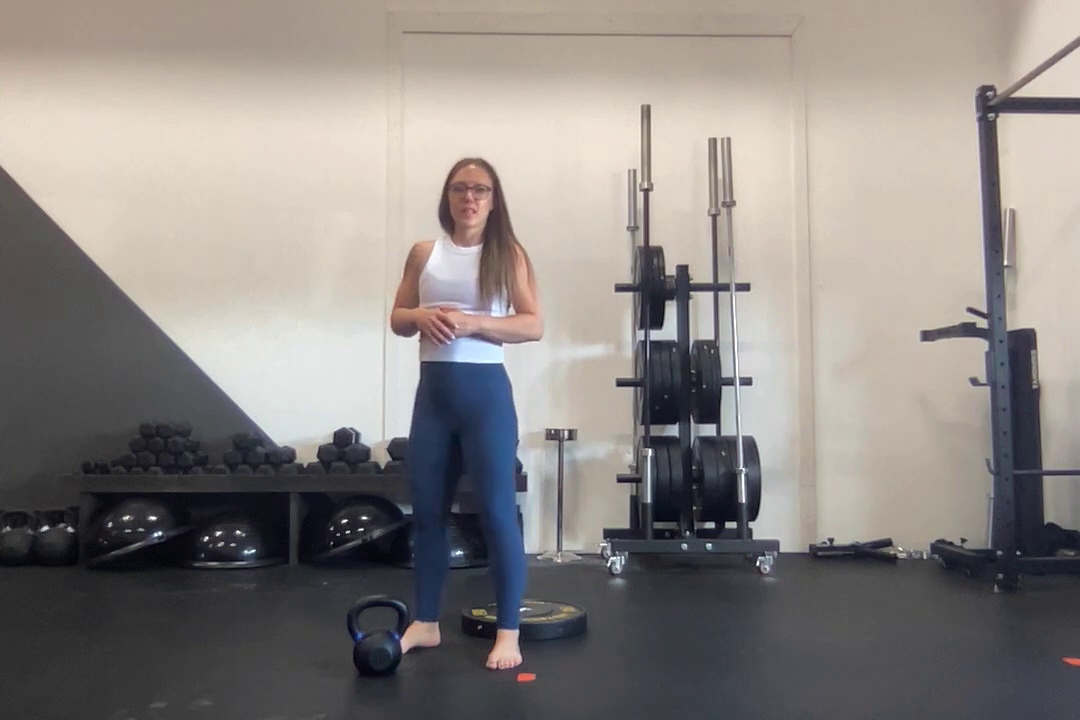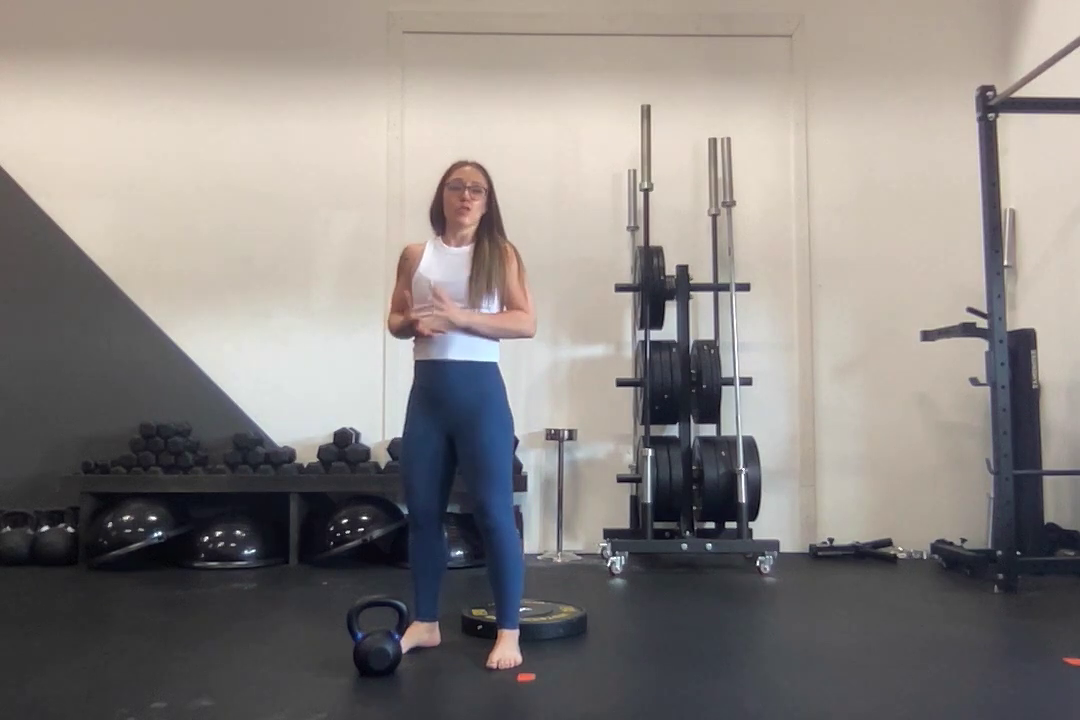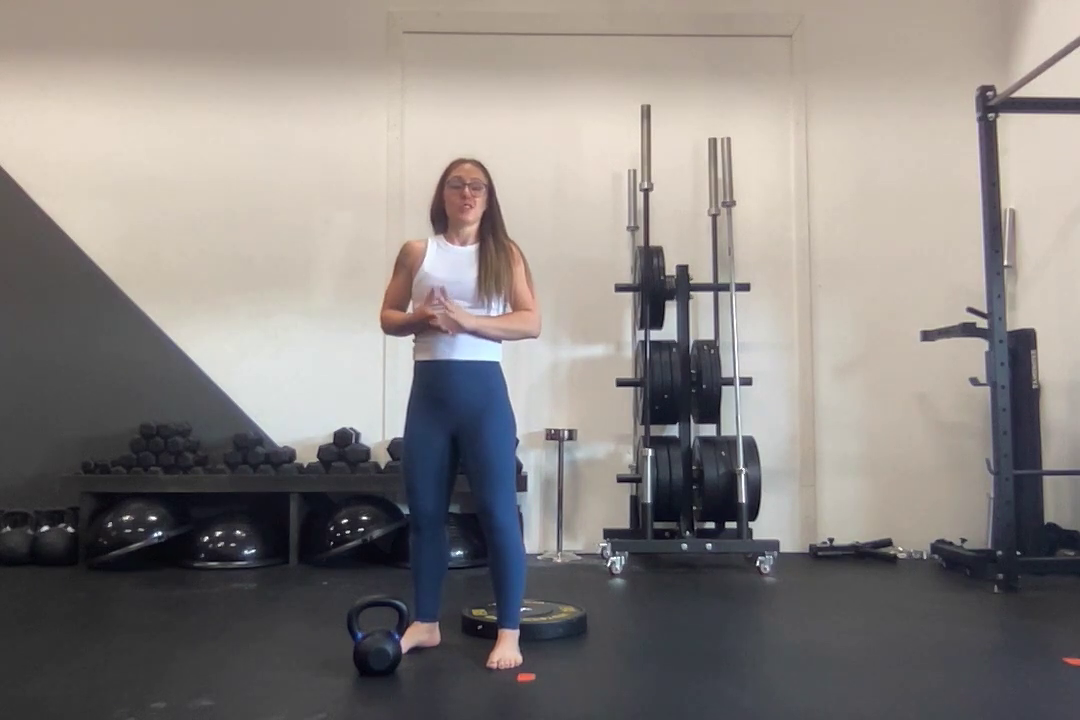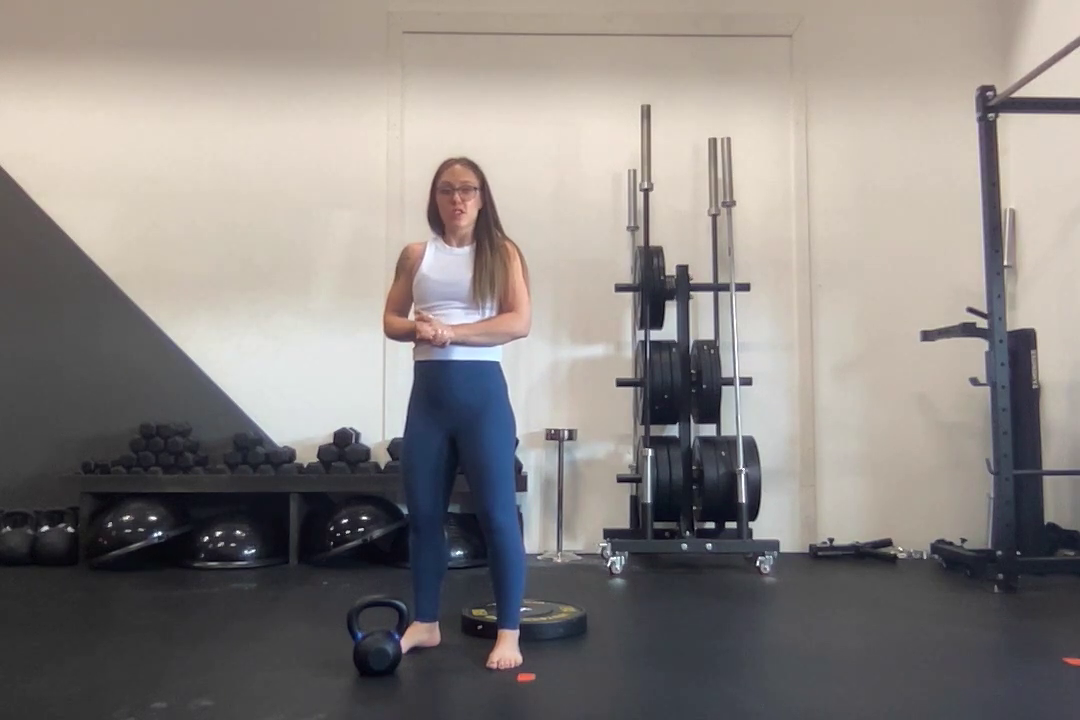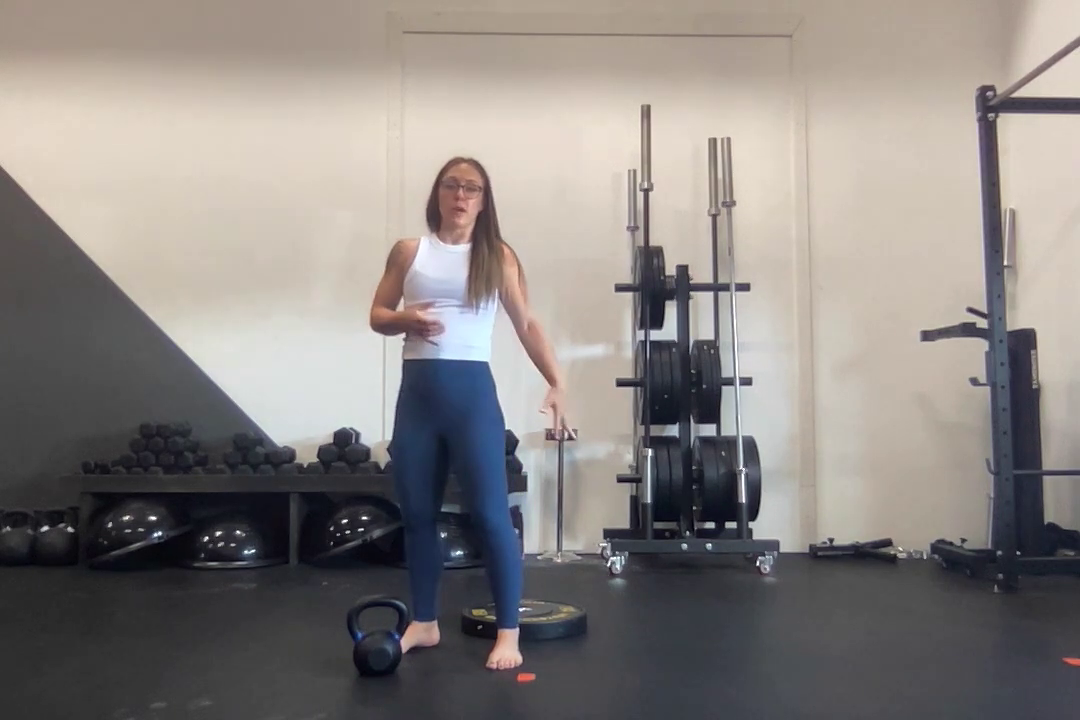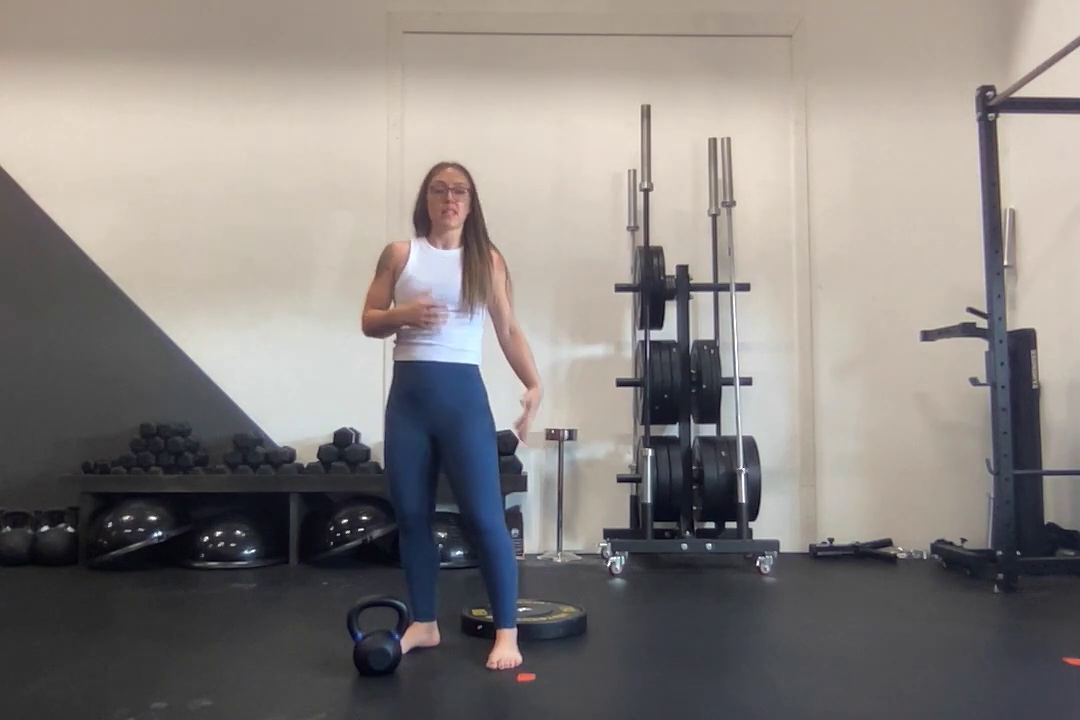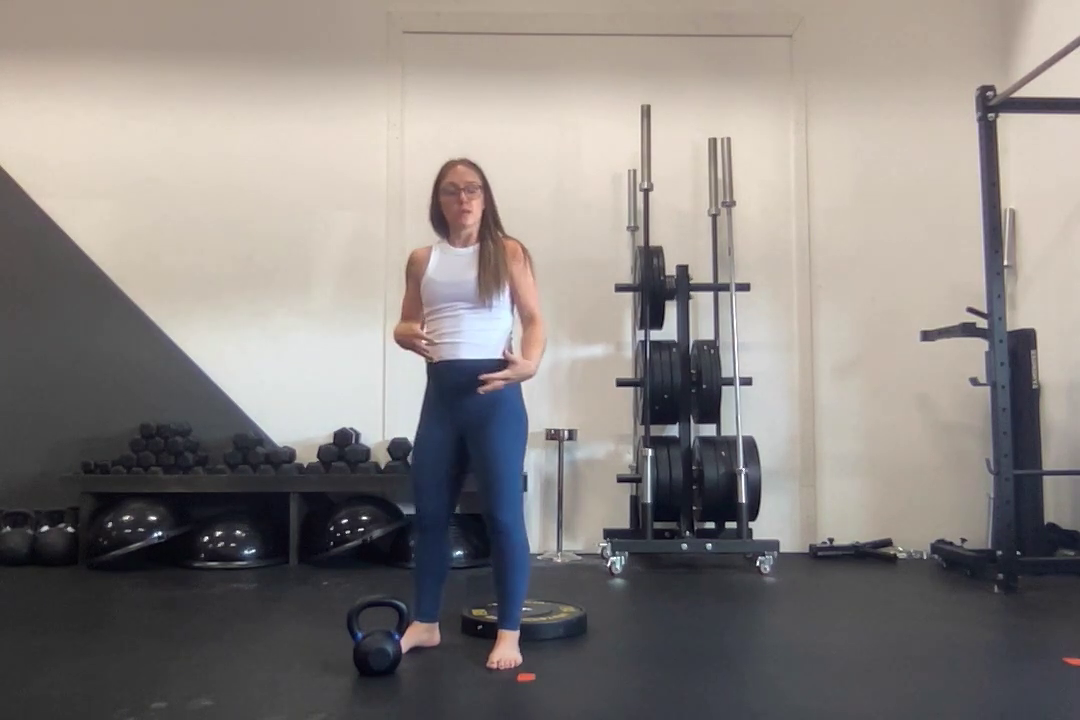
dt=0.7s
person 1, frame 1
left shoulder: (509, 254)
right shoulder: (424, 253)
left elbow: (534, 324)
right elbow: (397, 317)
left wrist: (474, 323)
right wrist: (421, 316)
left hip: (485, 391)
right hip: (433, 392)
left knee: (497, 511)
right knee: (427, 511)
left ankle: (508, 632)
right ankle: (425, 622)
person 1, frame 2
left shoulder: (501, 254)
right shoulder: (415, 255)
left elbow: (526, 322)
right elbow: (394, 319)
left wrist: (459, 317)
right wrist: (411, 322)
left hip: (479, 390)
right hip: (426, 390)
left knee: (493, 511)
right knee: (422, 510)
left ankle: (508, 632)
right ankle: (425, 622)
person 1, frame 3
left shoulder: (505, 254)
right shoulder: (416, 252)
left elbow: (531, 322)
right elbow: (388, 318)
left wrist: (468, 321)
right wrist: (421, 318)
left hip: (482, 391)
right hip: (428, 391)
left knee: (497, 512)
right knee: (424, 511)
left ankle: (509, 632)
right ankle: (425, 623)
person 1, frame 4
left shoulder: (502, 252)
right shoulder: (415, 255)
left elbow: (519, 322)
right elbow: (390, 320)
left wrist: (451, 332)
right wrist: (417, 329)
left hip: (481, 391)
right hip: (428, 392)
left knee: (496, 513)
right knee: (423, 512)
left ankle: (508, 632)
right ankle: (425, 623)
person 1, frame 5
left shoulder: (498, 256)
right shoulder: (408, 250)
left elbow: (527, 324)
right elbow: (377, 315)
left wrist: (555, 381)
right wrist: (406, 319)
left hip: (469, 389)
right hip: (416, 391)
left knee: (489, 513)
right knee: (416, 513)
left ankle: (508, 632)
right ankle: (424, 622)
person 1, frame 6
left shoulder: (487, 260)
right shoulder: (398, 255)
left elbow: (509, 330)
right elbow: (369, 323)
left wrist: (532, 384)
right wrist: (399, 316)
left hip: (462, 391)
right hip: (408, 393)
left knee: (484, 515)
right knee: (411, 515)
left ankle: (506, 632)
right ankle: (424, 623)
person 1, frame 7
left shoulder: (508, 251)
right shoulder: (422, 259)
left elbow: (533, 318)
right elbow: (405, 324)
left wrist: (530, 362)
right wrist: (408, 335)
left hip: (495, 394)
right hip: (441, 393)
left knee: (503, 514)
right knee: (429, 513)
left ankle: (509, 632)
right ankle: (425, 623)
